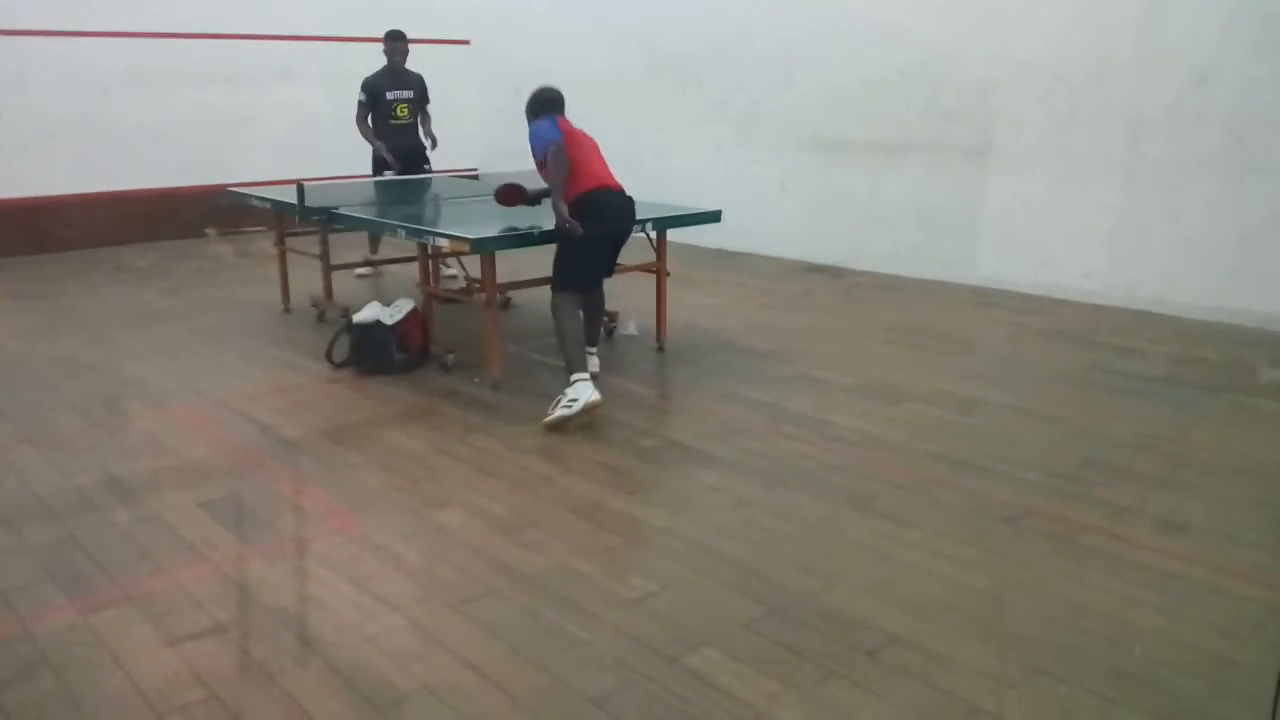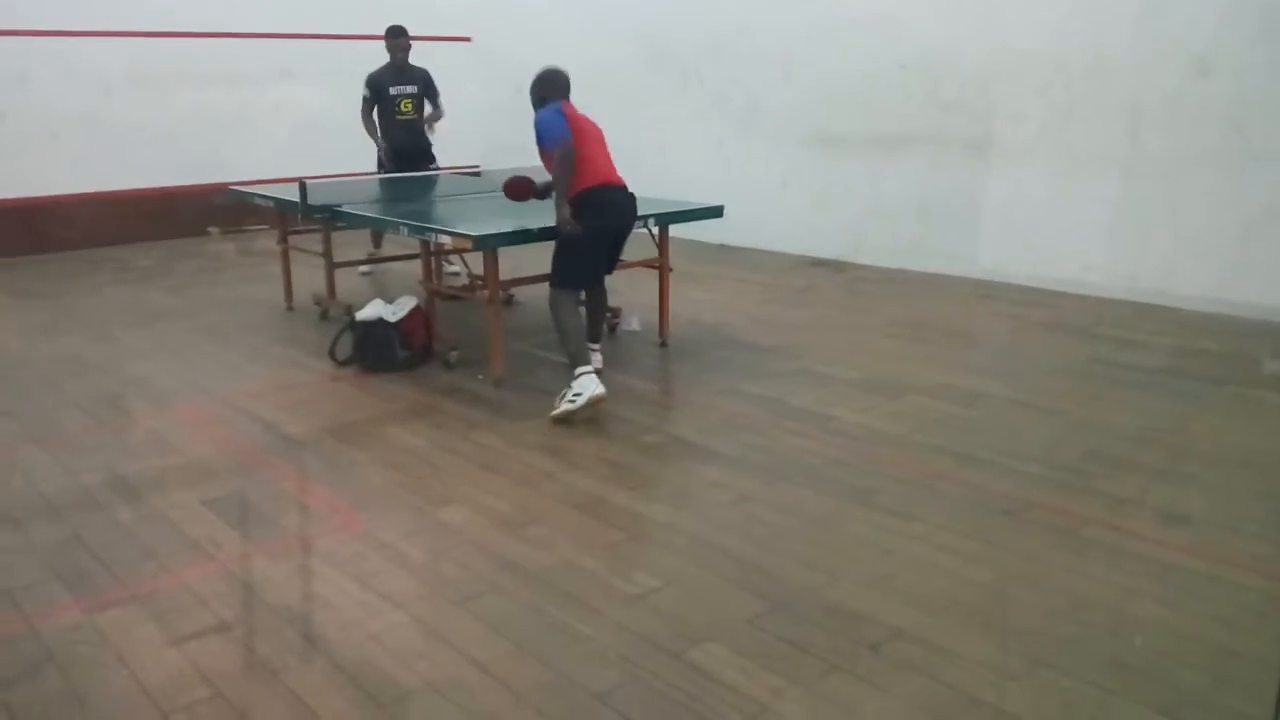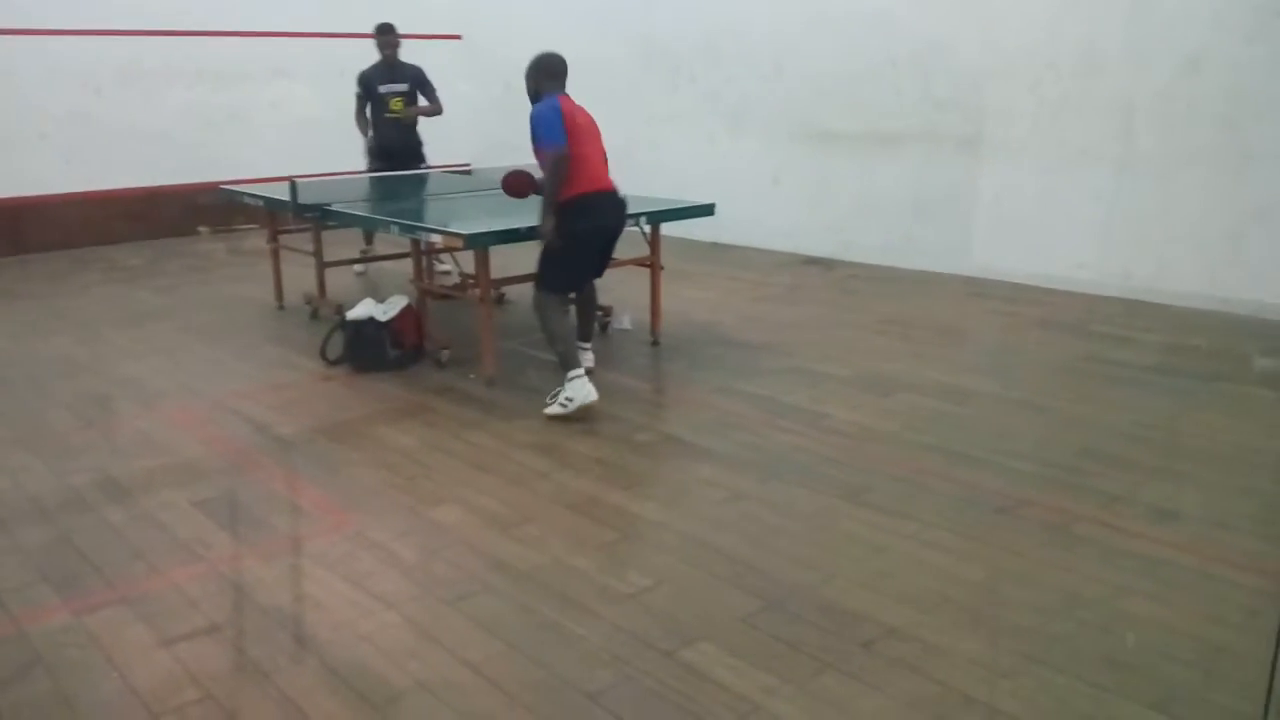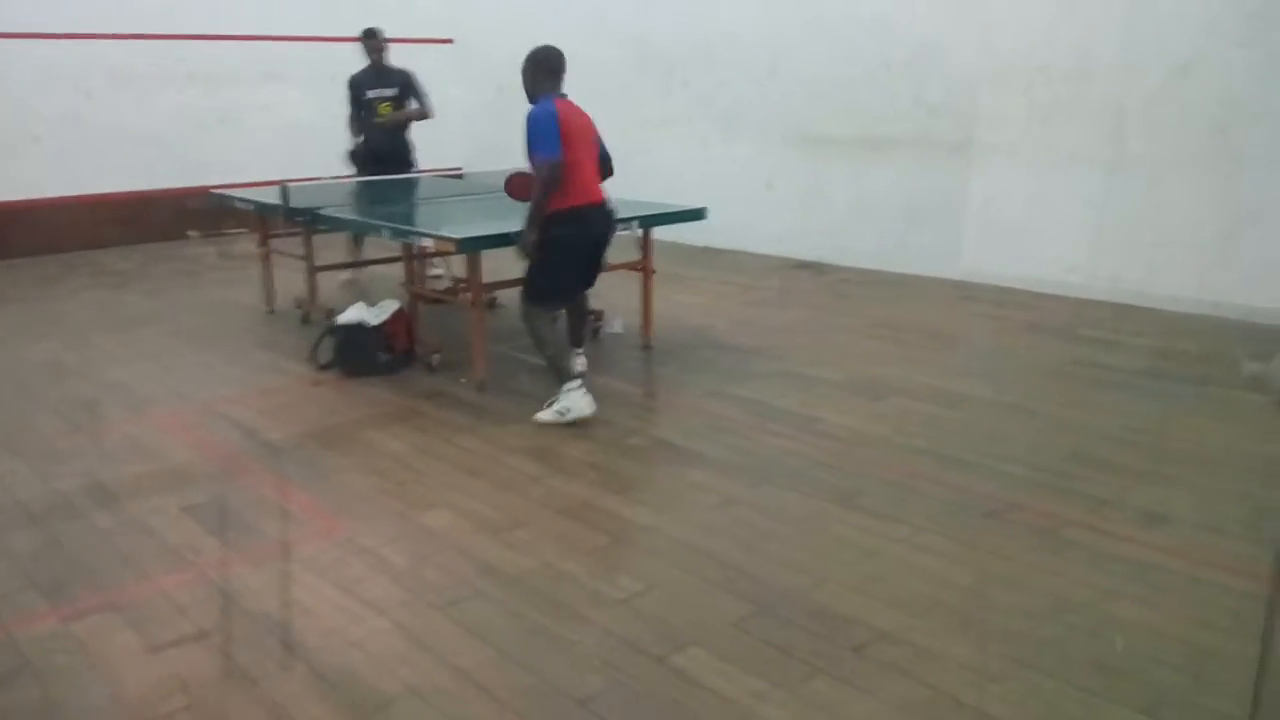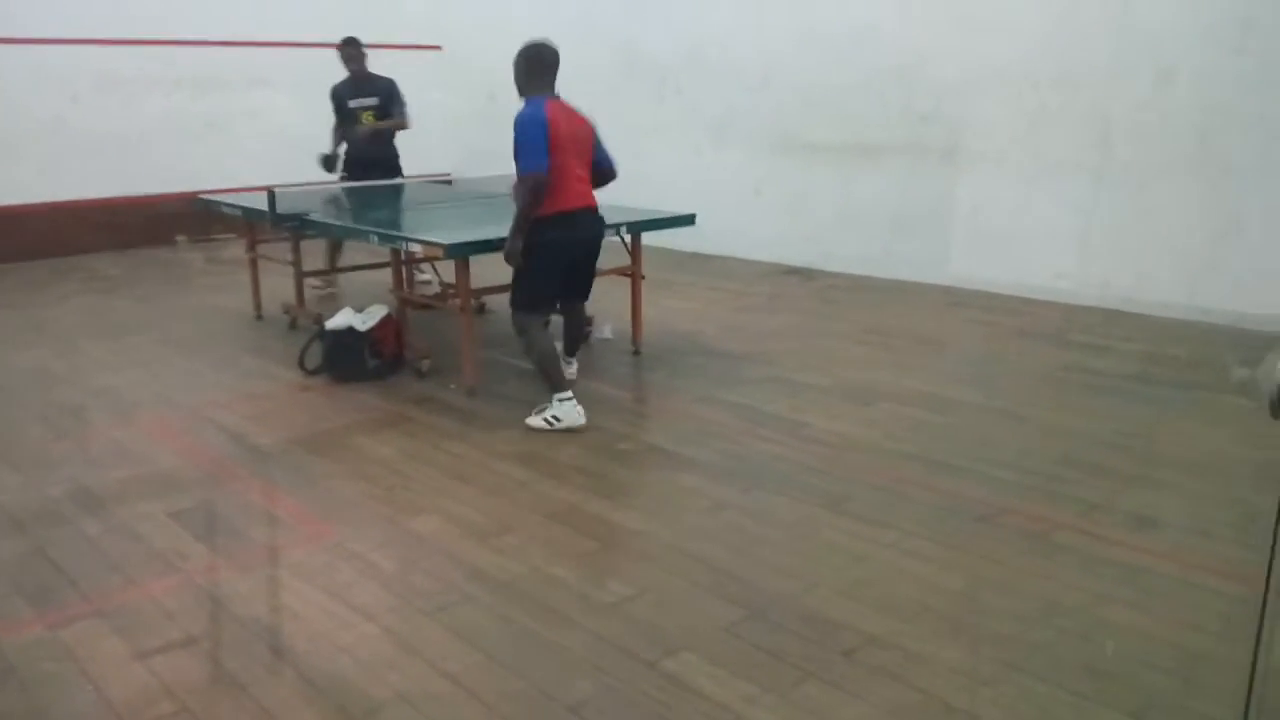
dt=0.1s
person 1, frame 1
left shoulder: (543, 127)
right shoulder: (579, 134)
left elbow: (556, 155)
left wrist: (558, 202)
right wrist: (540, 194)
left hip: (594, 211)
right hip: (621, 207)
left knee: (565, 299)
right knee: (591, 280)
left ankle: (580, 385)
right ankle: (589, 354)
person 1, frame 2
left shoulder: (548, 115)
right shoulder: (584, 121)
left elbow: (563, 150)
left wrist: (560, 203)
right wrist: (548, 188)
left hip: (593, 207)
right hip: (622, 202)
left knee: (563, 294)
right knee: (593, 277)
left ankle: (584, 377)
right ankle: (592, 350)
person 1, frame 3
left shoulder: (545, 111)
right shoulder: (580, 113)
left elbow: (558, 159)
left wrist: (548, 211)
right wrist: (550, 186)
left hip: (580, 211)
right hip: (611, 206)
left knee: (549, 298)
right knee: (583, 281)
left ankle: (577, 381)
right ankle: (583, 350)
person 1, frame 4
left shoulder: (541, 113)
right shoulder: (579, 114)
left elbow: (551, 170)
right elbow: (605, 167)
left wrist: (530, 226)
left hip: (567, 222)
right hip: (598, 217)
left knee: (536, 308)
right knee: (574, 288)
left ankle: (573, 393)
right ankle: (574, 355)
person 1, frame 5
left shoulder: (530, 117)
right shoulder: (578, 119)
left elbow: (534, 181)
right elbow: (606, 173)
left wrist: (516, 235)
left hip: (553, 229)
right hip: (588, 223)
left knee: (527, 317)
right knee: (572, 302)
left ankle: (564, 403)
right ankle: (568, 363)
person 2, frame 1
left shoulder: (417, 80)
right shoulder: (372, 83)
right elbow: (361, 120)
left wrist: (429, 131)
right wrist: (376, 144)
left hip: (415, 153)
right hip: (387, 155)
right ankle: (372, 258)
person 2, frame 2
left shoulder: (422, 75)
right shoulder: (376, 79)
left elbow: (438, 108)
right elbow: (366, 115)
left wrist: (432, 117)
right wrist: (378, 141)
left hip: (421, 150)
right hip: (391, 151)
right ankle: (375, 253)
person 2, frame 3
left shoulder: (414, 73)
right shoulder: (367, 77)
left elbow: (438, 107)
right elbow: (360, 113)
left wrist: (417, 111)
right wrist: (368, 137)
left hip: (410, 149)
right hip: (381, 150)
right ankle: (366, 252)
person 2, frame 4
left shoulder: (403, 77)
right shoulder: (357, 81)
left elbow: (426, 112)
right elbow: (354, 118)
left wrist: (400, 115)
right wrist: (357, 140)
left hip: (399, 153)
right hip: (369, 154)
right ankle: (355, 260)
person 2, frame 5
left shoulder: (386, 85)
right shoulder: (338, 91)
left elbow: (403, 122)
left wrist: (374, 127)
right wrist: (335, 147)
left hip: (386, 162)
right hip: (355, 163)
right ankle: (329, 272)
